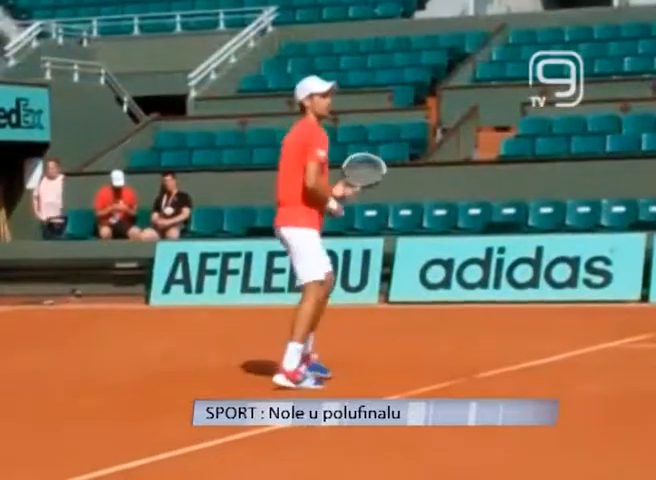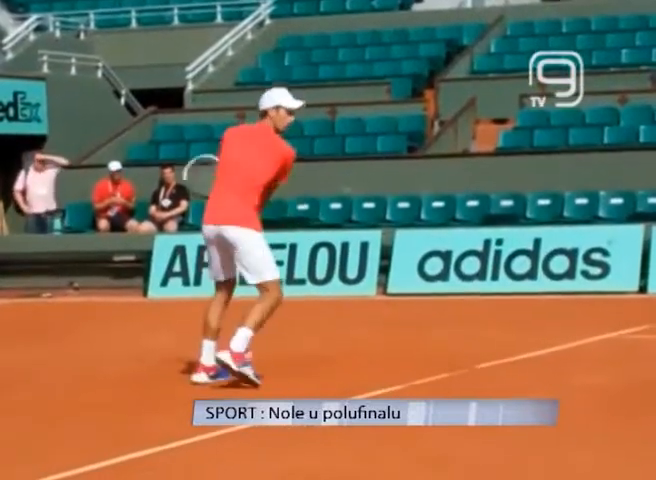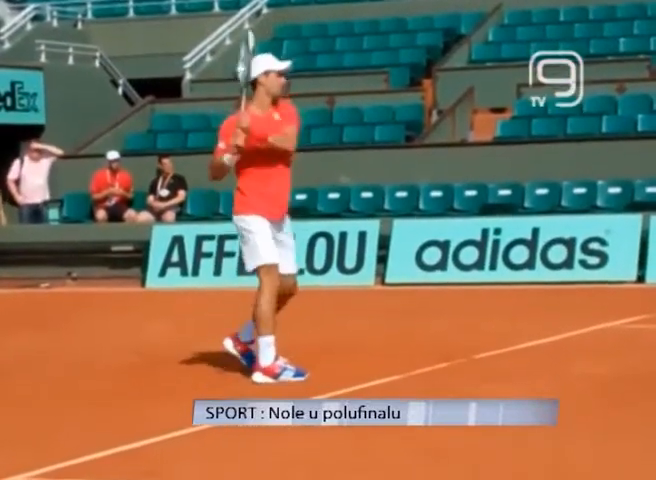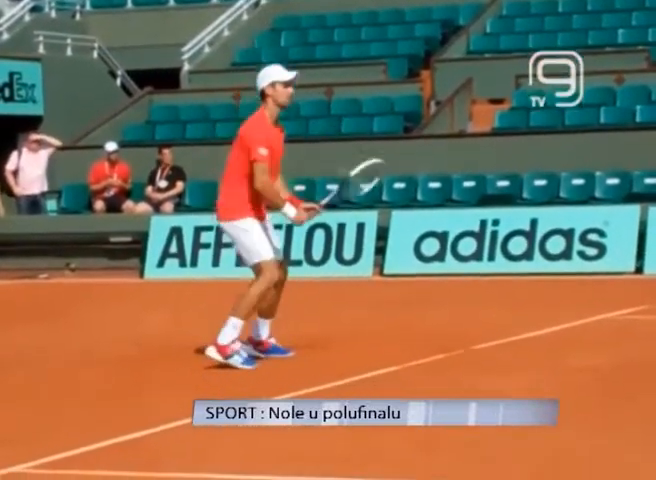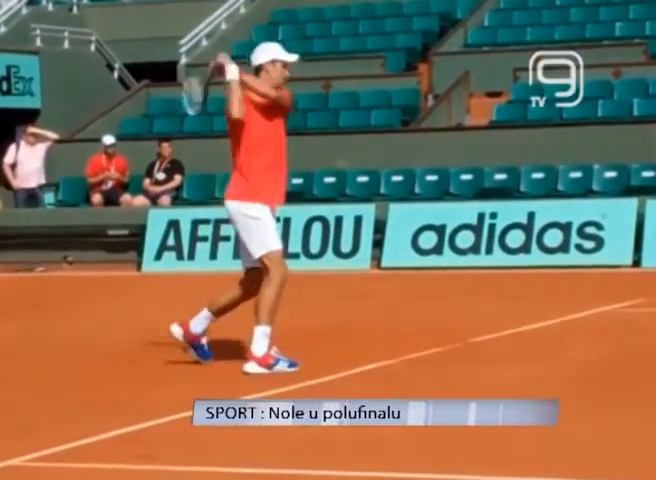
dt=1s
person 1, frame 1
left shoulder: (298, 134)
right shoulder: (313, 134)
right elbow: (312, 182)
left wrist: (333, 192)
right wrist: (331, 202)
left hip: (302, 222)
right hip: (297, 222)
left knee: (325, 283)
right knee: (313, 292)
left ankle: (304, 352)
right ankle: (291, 368)
person 1, frame 2
left shoulder: (232, 133)
right shoulder: (286, 152)
left hip: (211, 221)
right hip: (241, 224)
left knee: (223, 289)
right knee: (273, 292)
left ankle: (206, 364)
right ankle: (236, 350)
person 1, frame 3
left shoulder: (288, 110)
right shoulder: (232, 124)
left elbow: (289, 144)
right elbow: (214, 172)
left wrist: (257, 133)
right wrist: (232, 153)
left hip: (280, 215)
right hip: (250, 213)
left knee: (287, 286)
right knee: (270, 280)
left ankle: (242, 341)
right ankle: (268, 363)
person 1, frame 4
left shoulder: (273, 130)
right shoulder: (259, 130)
left elbow: (273, 179)
right elbow: (260, 182)
left wrist: (297, 202)
right wrist: (289, 209)
left hip: (251, 213)
right hip: (239, 214)
left knee: (278, 272)
right knee: (270, 273)
left ankle: (260, 339)
right ankle: (225, 342)
person 1, frame 5
left shoulder: (280, 97)
right shoulder: (235, 98)
left elbow: (273, 97)
right elbow: (237, 113)
left wrist: (238, 73)
right wrist: (232, 76)
left hip: (264, 203)
right hip: (247, 201)
left knee: (254, 281)
right knee: (277, 272)
left ankle: (193, 329)
right ankle: (259, 354)
